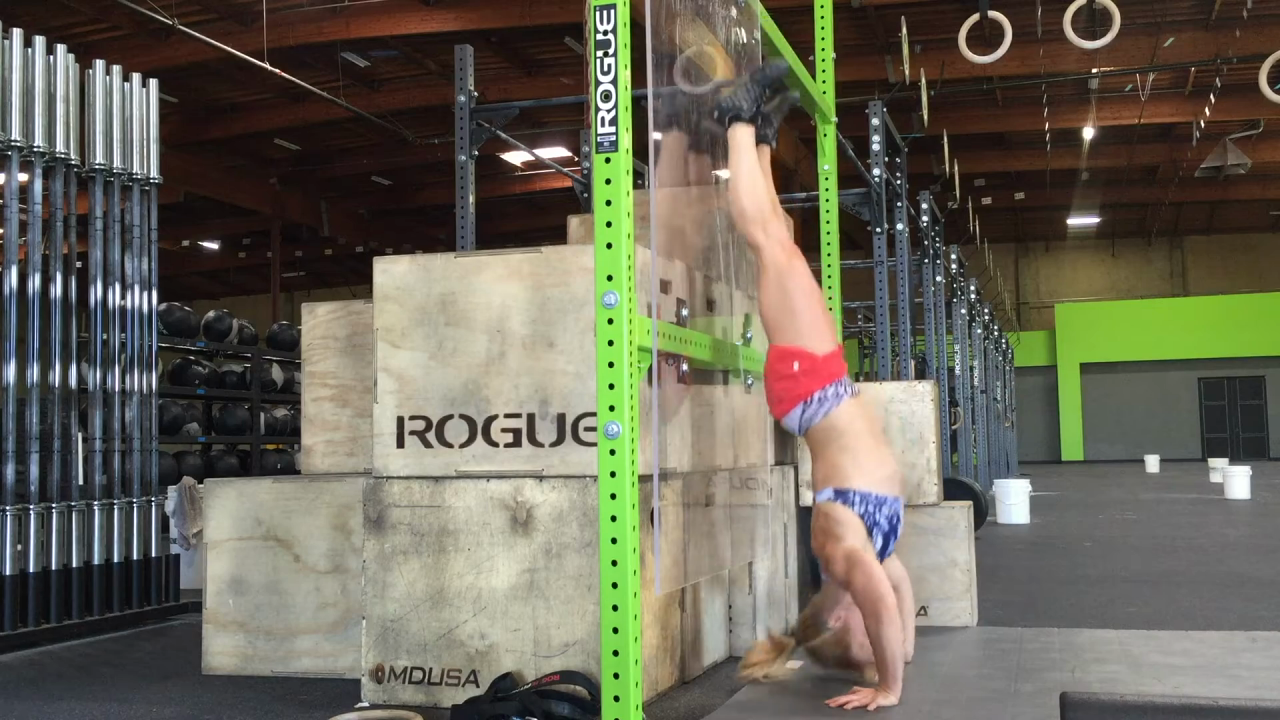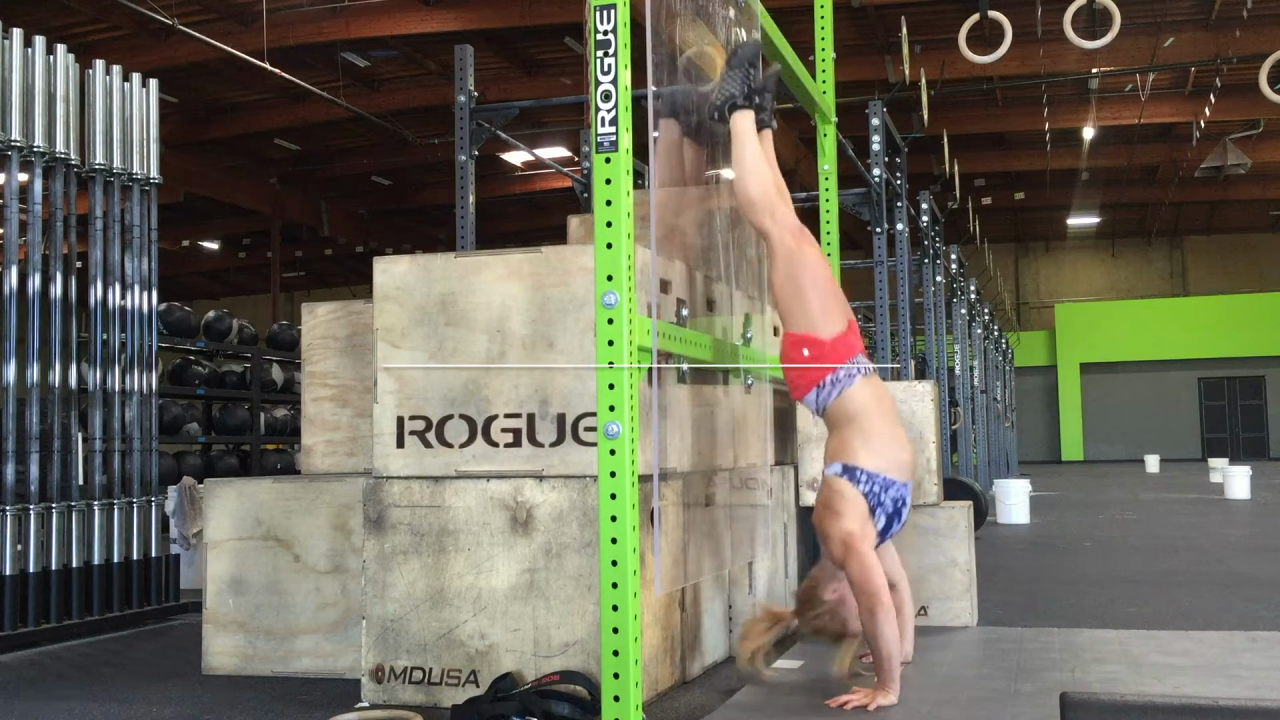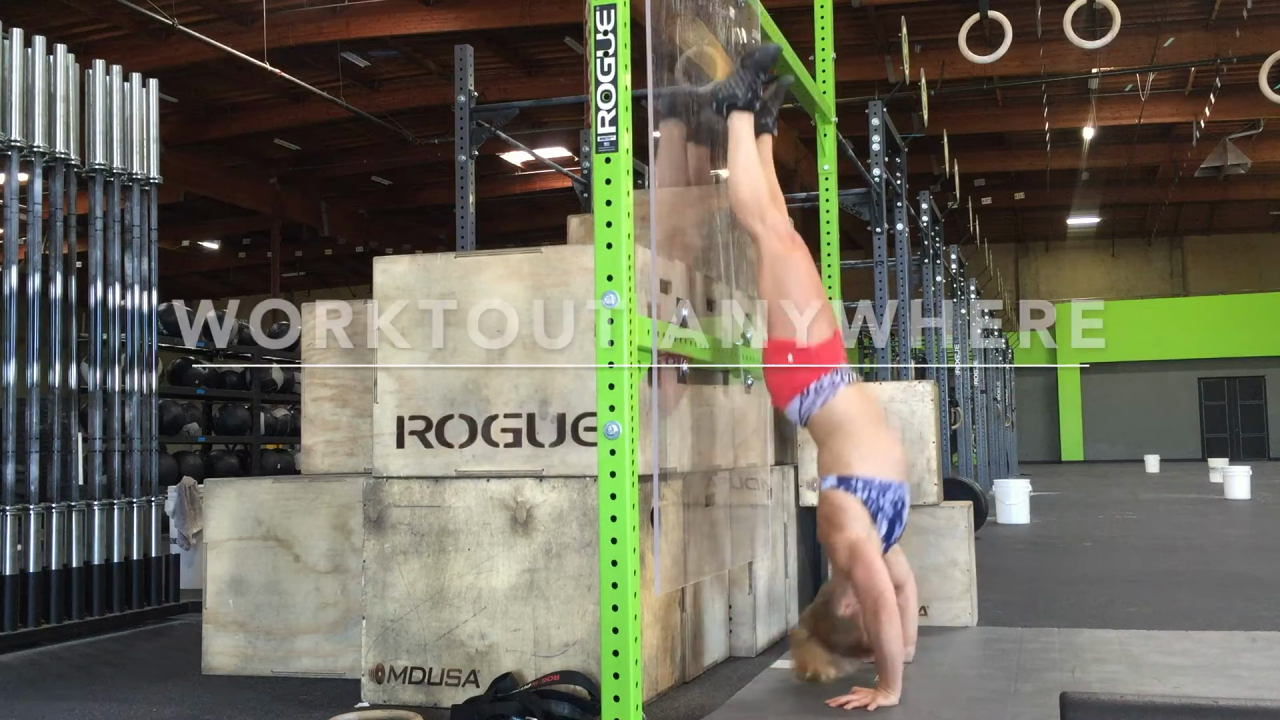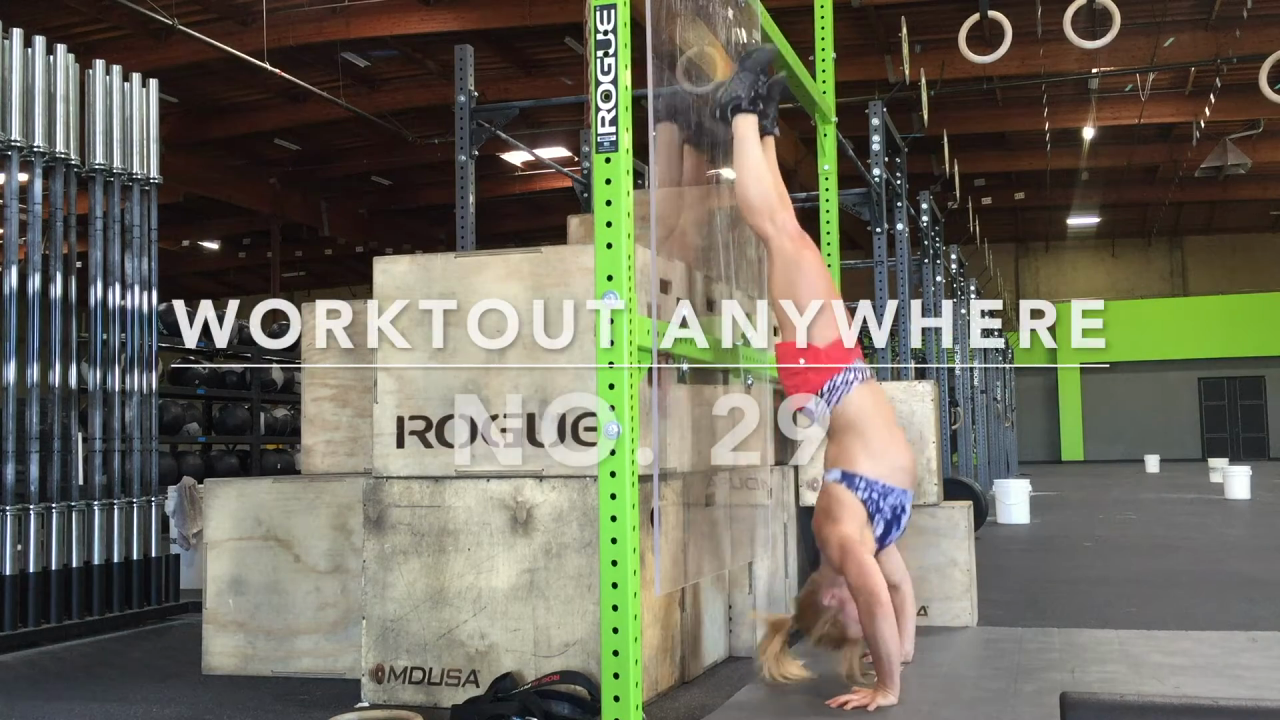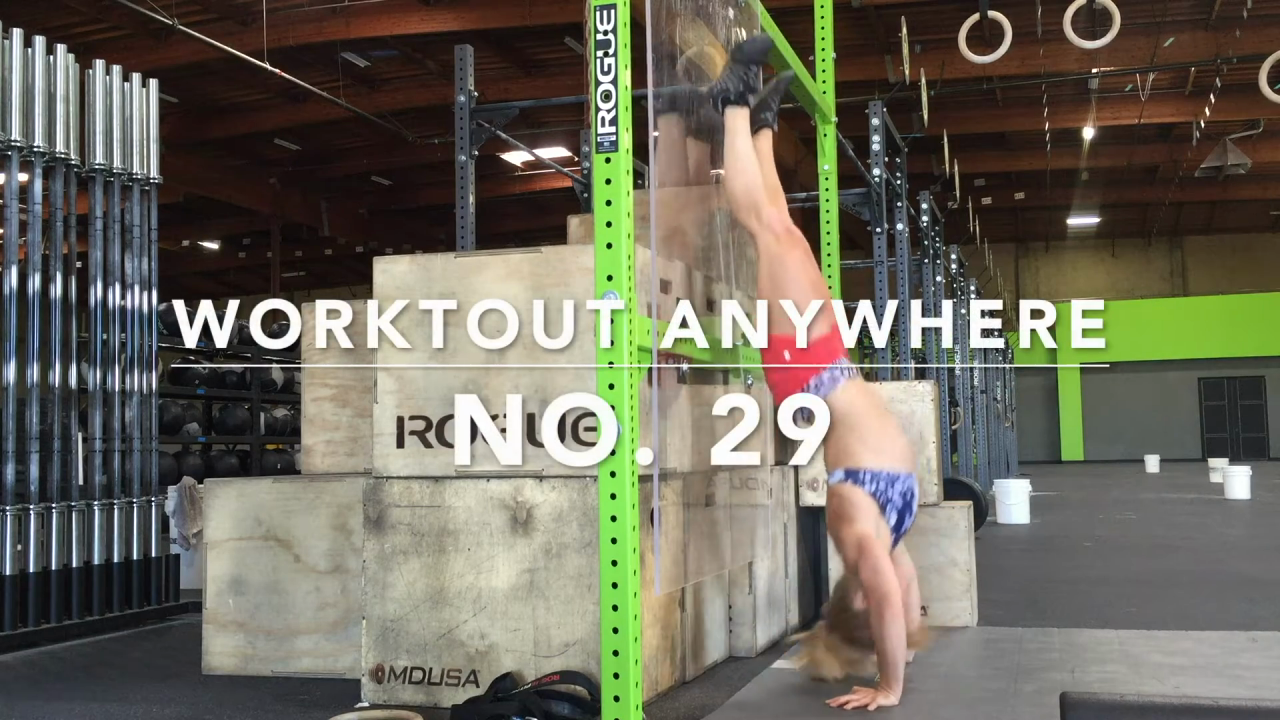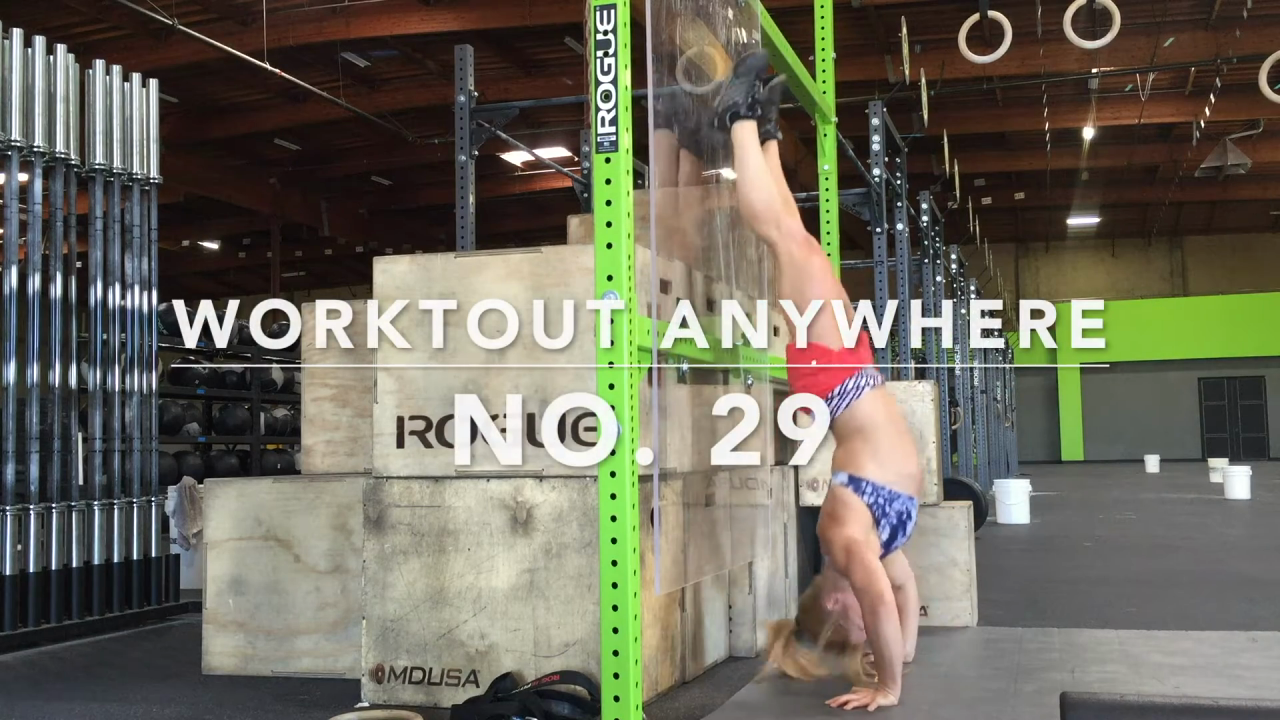
dt=0.4s
person 1, frame 1
right shoulder: (842, 544)
left wrist: (893, 671)
right wrist: (889, 686)
left hip: (817, 381)
right hip: (810, 380)
left knee: (774, 242)
right knee: (769, 239)
left ankle: (756, 131)
right ankle: (744, 119)
person 1, frame 2
left shoulder: (858, 519)
right shoulder: (846, 519)
left wrist: (897, 660)
right wrist: (887, 688)
left hip: (836, 363)
right hip: (827, 361)
left knee: (781, 224)
right knee: (777, 224)
left ankle: (755, 112)
right ankle: (742, 107)
person 1, frame 3
right shoulder: (850, 530)
left wrist: (899, 658)
right wrist: (890, 686)
left hip: (816, 371)
right hip: (808, 371)
left knee: (777, 232)
right knee: (773, 230)
left ankle: (758, 119)
right ankle: (743, 107)
person 1, frame 4
left shoulder: (859, 524)
right shoulder: (846, 525)
left wrist: (896, 661)
right wrist: (887, 688)
left hip: (831, 367)
right hip: (821, 366)
left knee: (784, 231)
right knee: (780, 230)
left ankle: (758, 117)
right ankle: (745, 110)
person 1, frame 5
left shoulder: (868, 525)
right shoulder: (862, 523)
right wrist: (890, 687)
left hip: (819, 368)
right hip: (809, 368)
left knee: (778, 230)
right knee: (772, 228)
left ankle: (758, 116)
right ankle: (738, 103)
person 1, frame 6
right shoulder: (851, 529)
left wrist: (894, 670)
right wrist: (889, 687)
left hip: (841, 370)
right hip: (833, 369)
left knee: (791, 238)
right knee: (787, 237)
right ankle: (745, 115)
